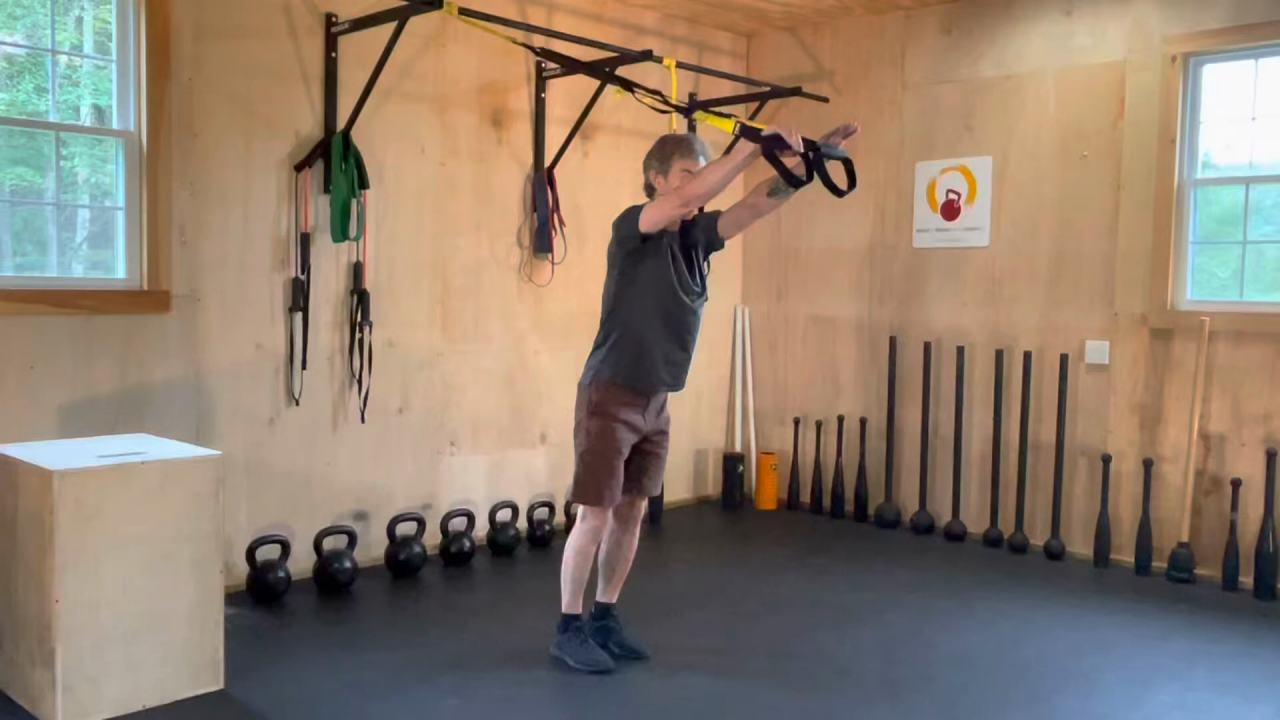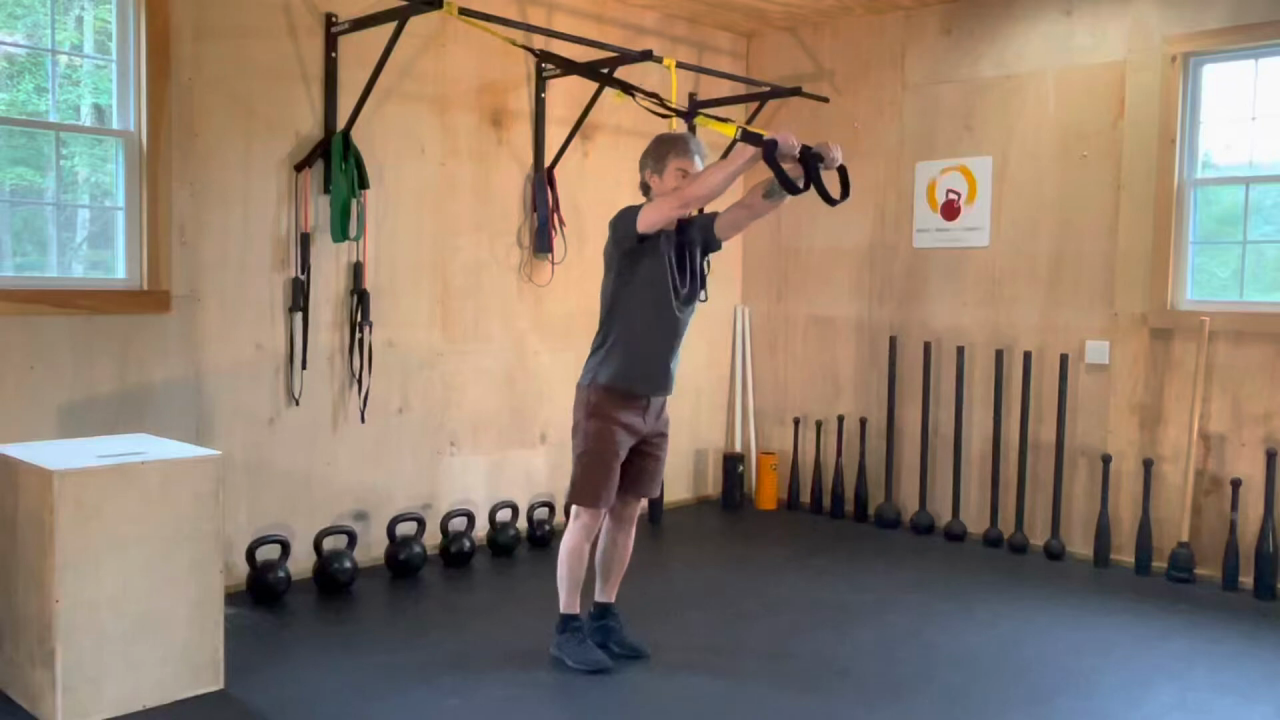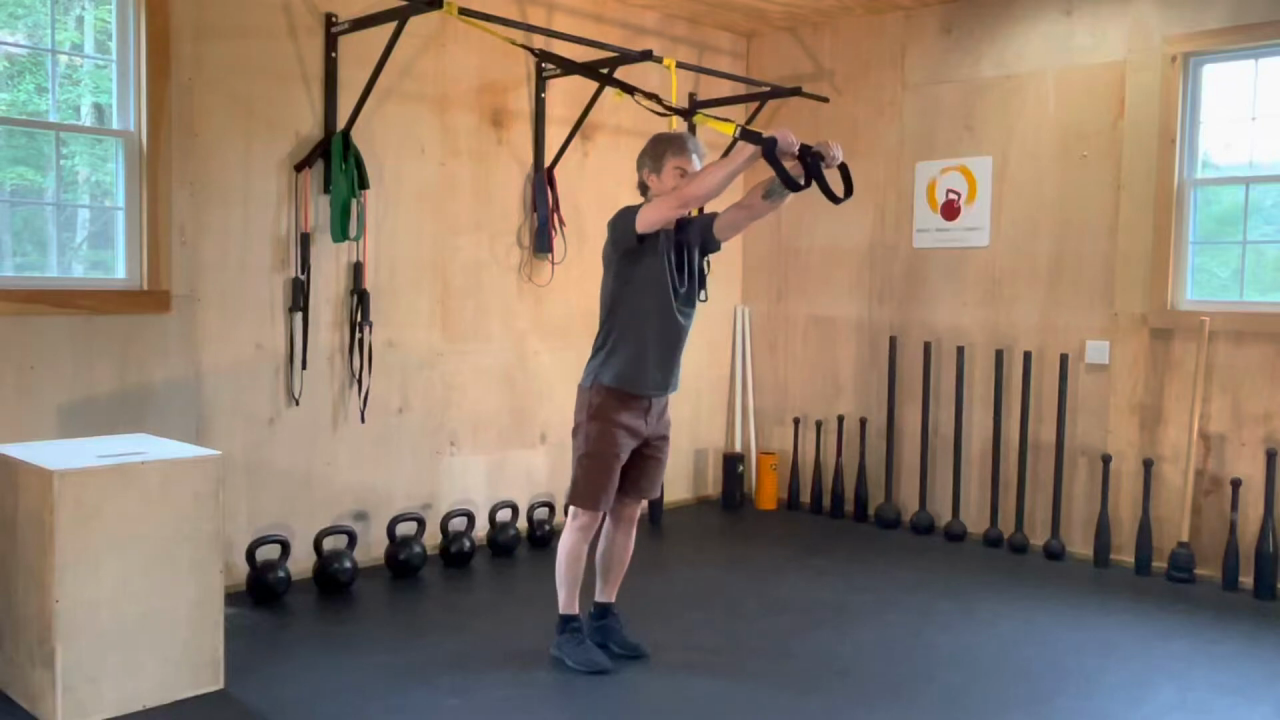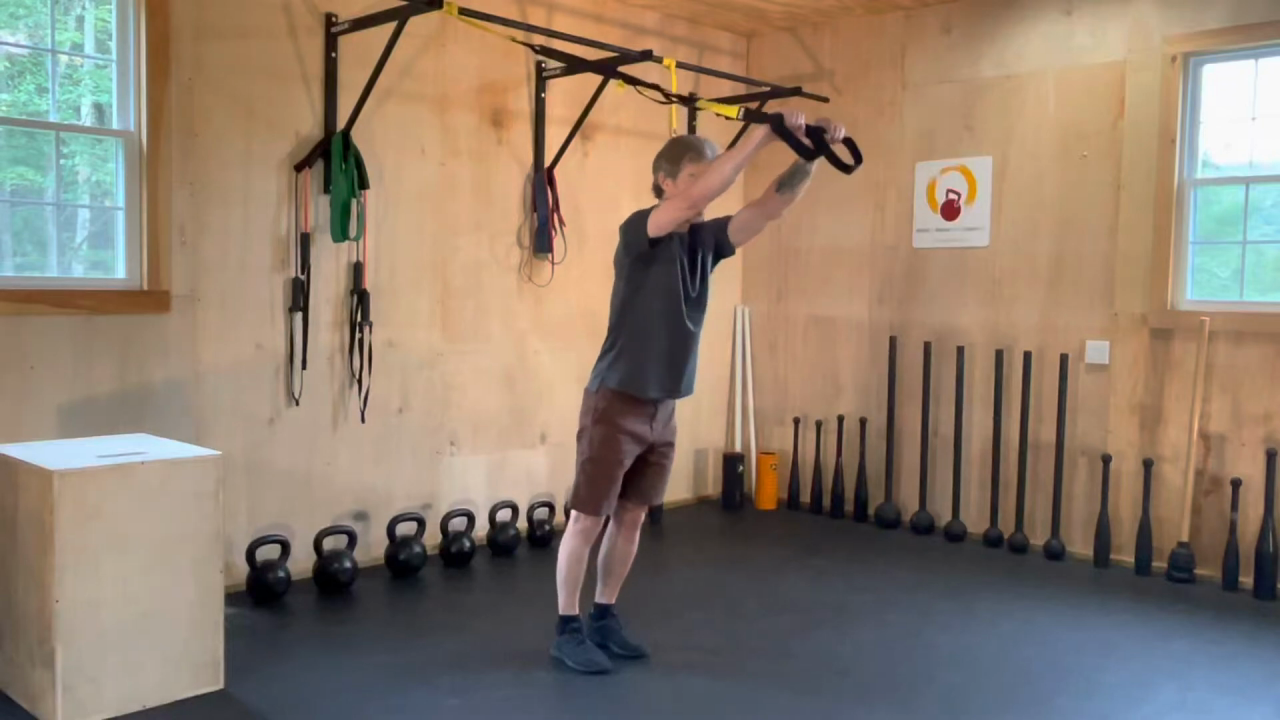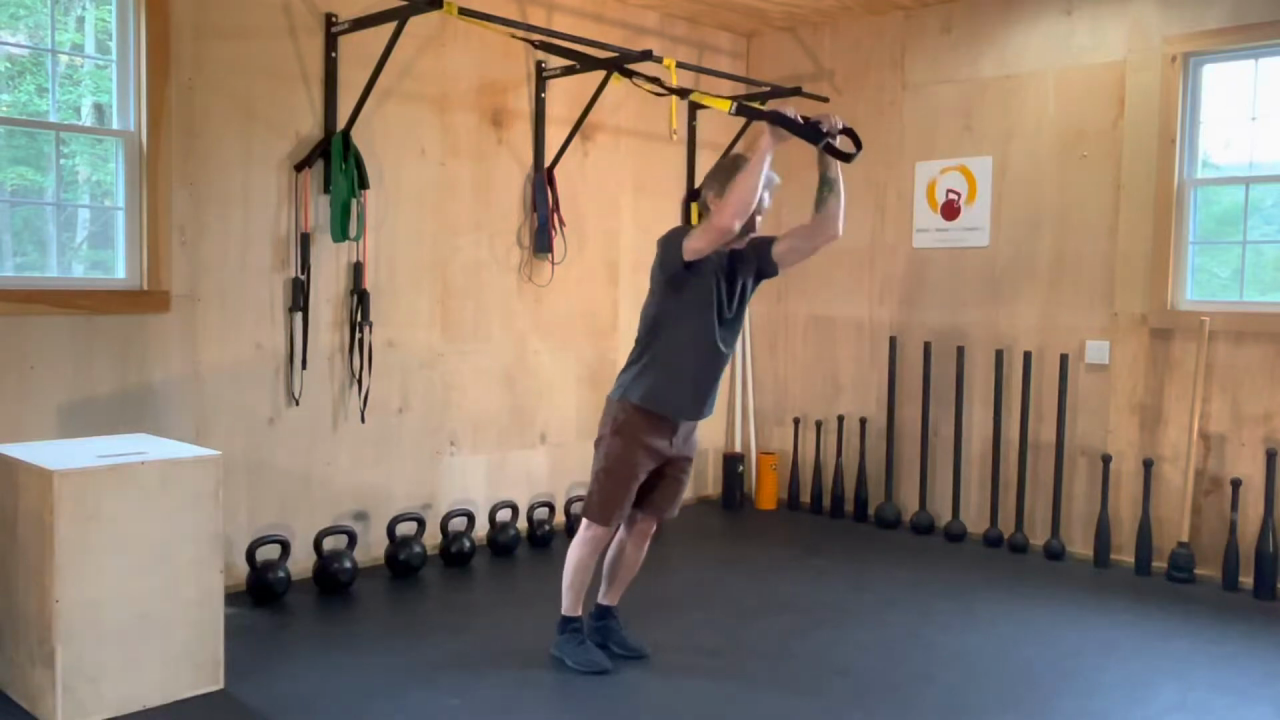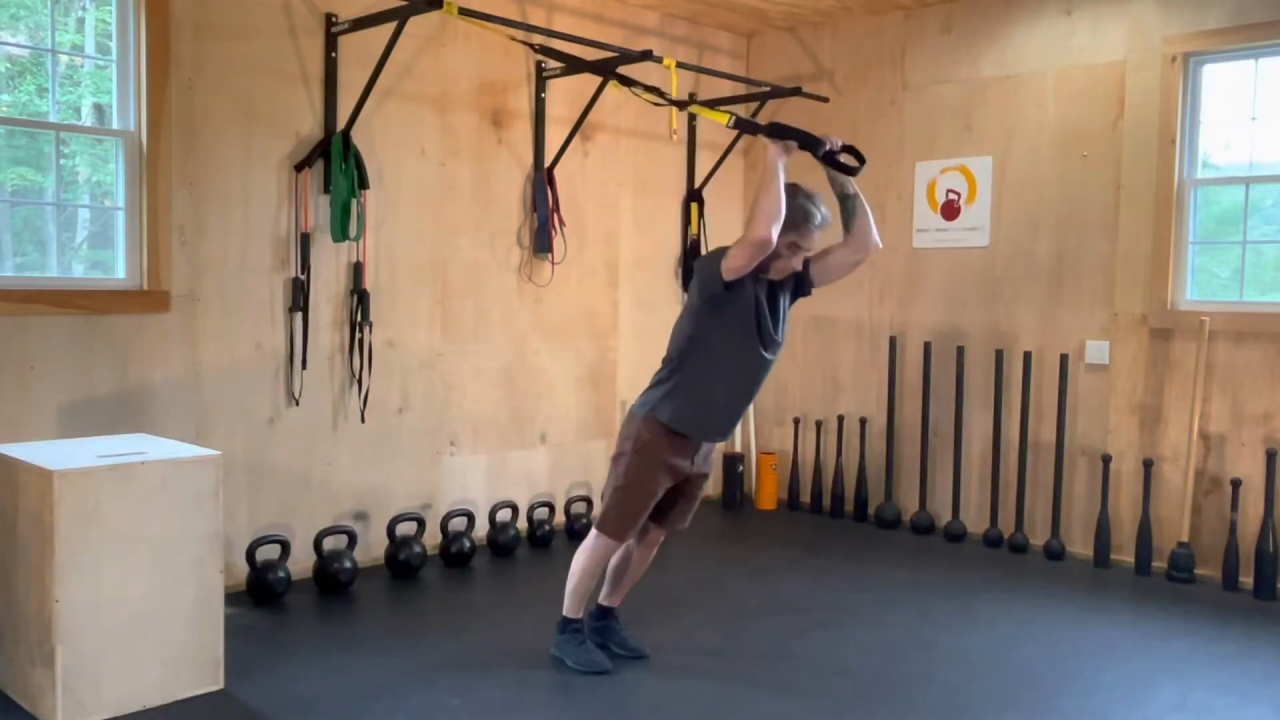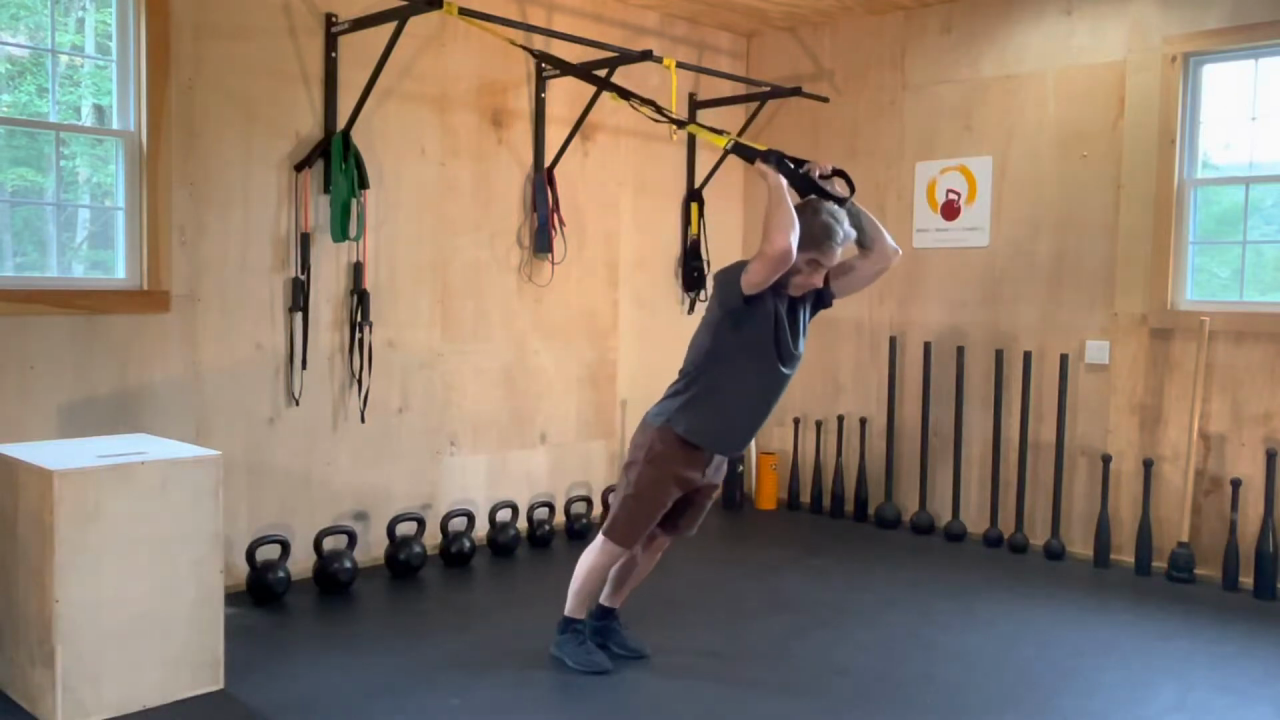
dt=0.4s
person 1, frame 1
left shoulder: (698, 234)
right shoulder: (631, 227)
left elbow: (759, 202)
right elbow: (686, 198)
right wrist: (753, 146)
left hip: (655, 401)
right hip: (608, 396)
left knee: (630, 513)
right knee: (594, 516)
left ankle: (604, 618)
right ankle: (569, 629)
person 1, frame 2
left shoulder: (694, 234)
right shoulder: (629, 227)
left elbow: (755, 205)
right elbow: (688, 197)
left wrist: (803, 167)
right wrist: (755, 150)
left hip: (654, 401)
right hip: (607, 397)
left knee: (627, 513)
right knee: (589, 515)
left ankle: (604, 618)
right ankle: (568, 629)
person 1, frame 3
left shoulder: (691, 234)
right shoulder: (627, 227)
left elbow: (753, 206)
right elbow: (687, 196)
left wrist: (802, 166)
right wrist: (753, 149)
left hip: (655, 403)
right hip: (609, 398)
left knee: (627, 513)
right knee: (585, 516)
left ankle: (603, 618)
right ankle: (567, 629)
person 1, frame 4
left shoulder: (705, 238)
right shoulder: (640, 231)
left elbow: (769, 206)
right elbow: (697, 199)
left wrist: (809, 156)
right wrist: (758, 138)
left hip: (662, 408)
right hip: (615, 403)
left knee: (631, 518)
right knee: (588, 519)
left ankle: (603, 619)
right ankle: (566, 630)
person 1, frame 5
left shoulder: (750, 258)
right shoulder: (678, 249)
left elbow: (825, 230)
right elbow: (726, 222)
left wrist: (828, 157)
right wrist: (767, 145)
left hip: (684, 425)
right hip: (636, 416)
left knee: (642, 527)
right knee: (600, 527)
left ankle: (603, 620)
right ankle: (568, 630)
person 1, frame 6
left shoulder: (788, 281)
right shoulder: (718, 272)
left elbow: (864, 245)
right elbow: (758, 236)
left wrist: (840, 176)
right wrist: (775, 161)
left hip: (703, 444)
right hip: (658, 432)
left knee: (650, 537)
right knee: (610, 535)
left ankle: (604, 620)
right ankle: (568, 630)
person 1, frame 7
left shoulder: (807, 295)
right shoulder: (739, 286)
left elbow: (884, 254)
right elbow: (779, 249)
left wrist: (836, 198)
right wrist: (776, 183)
left hip: (714, 455)
right hip: (669, 442)
left knee: (654, 542)
right knee: (616, 541)
left ankle: (604, 621)
right ankle: (569, 631)
